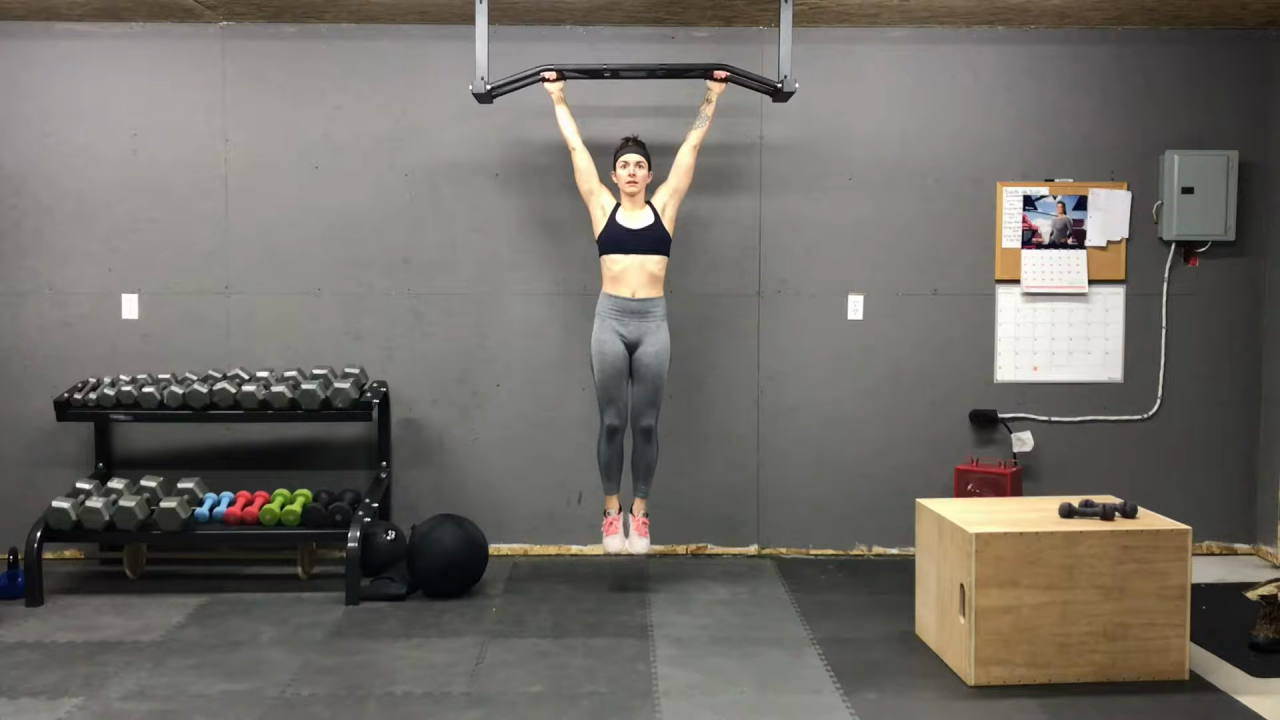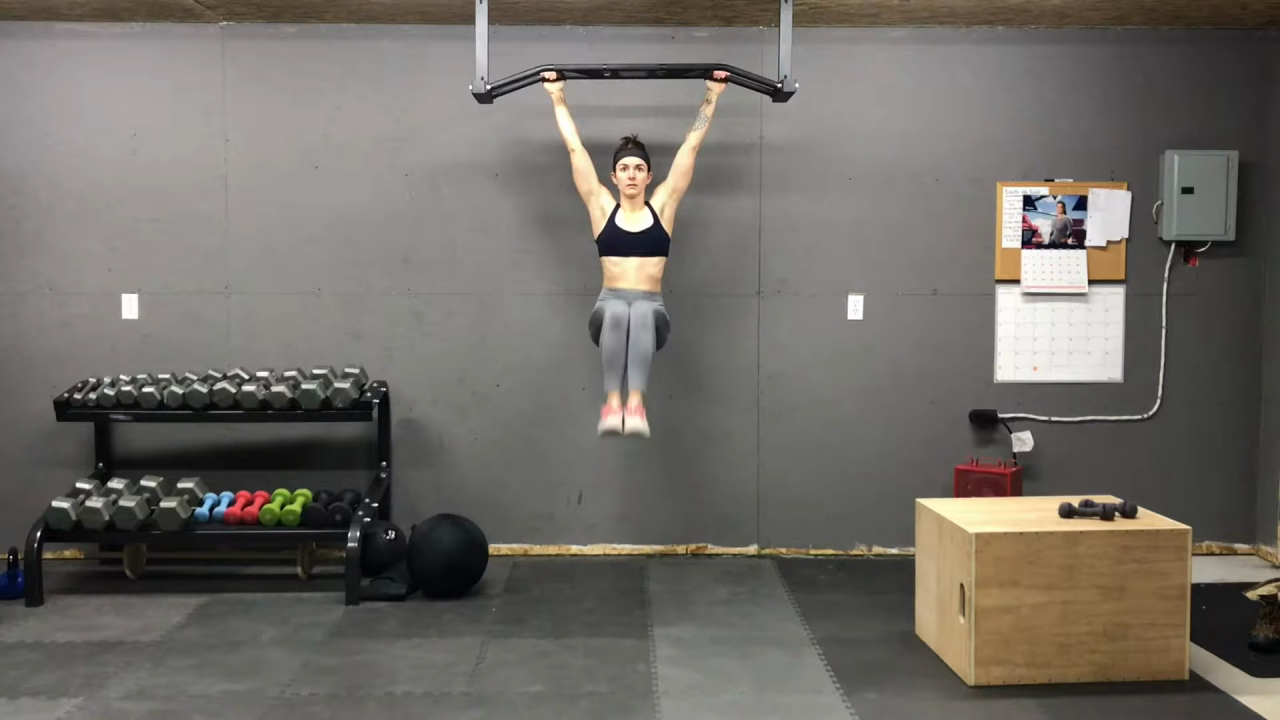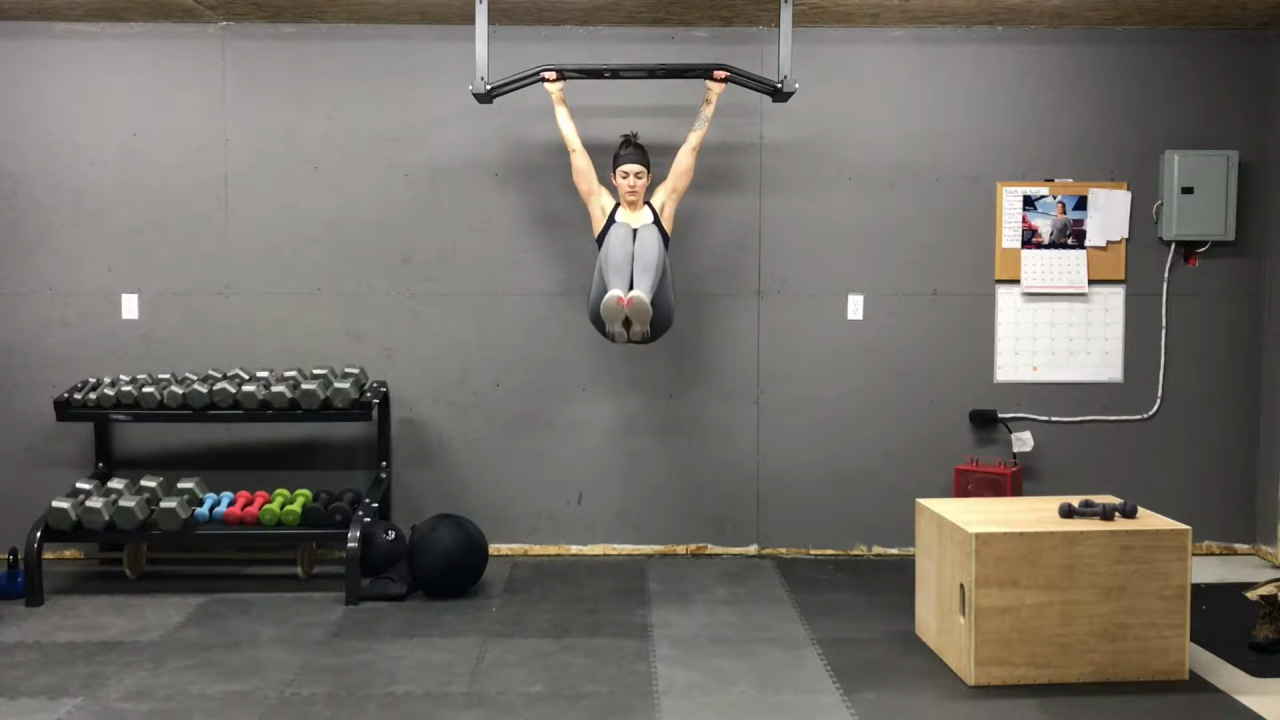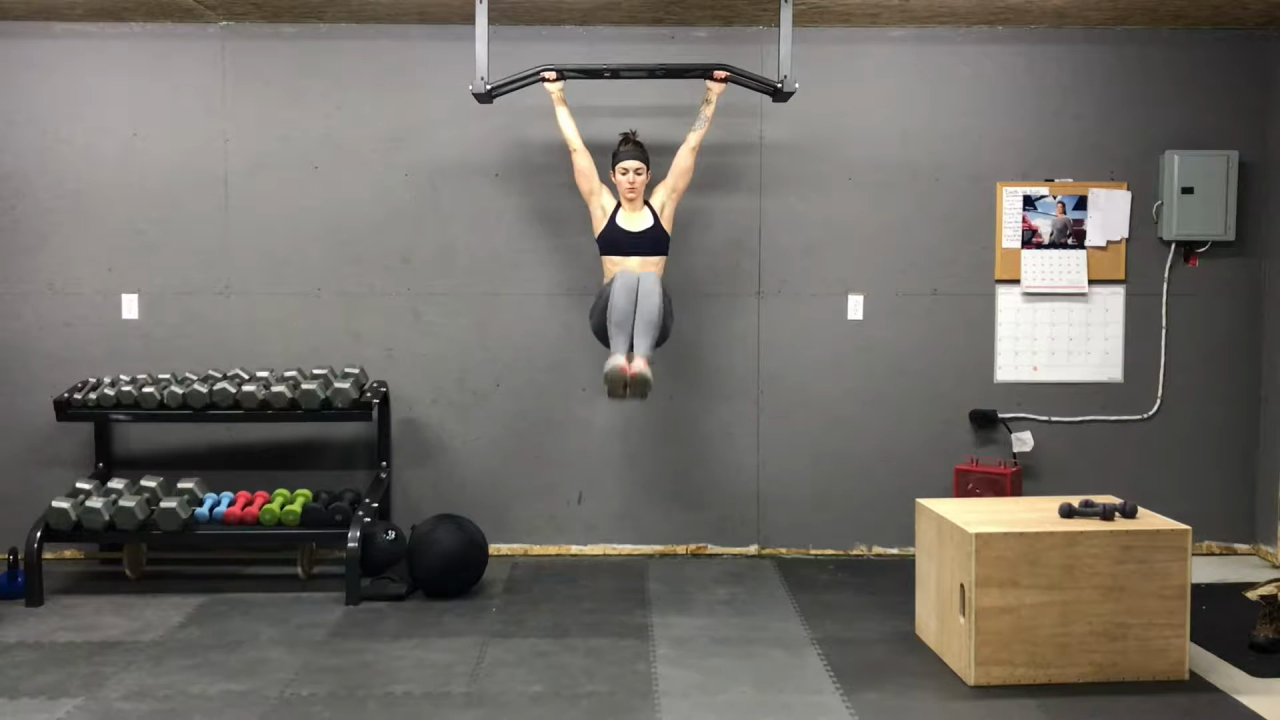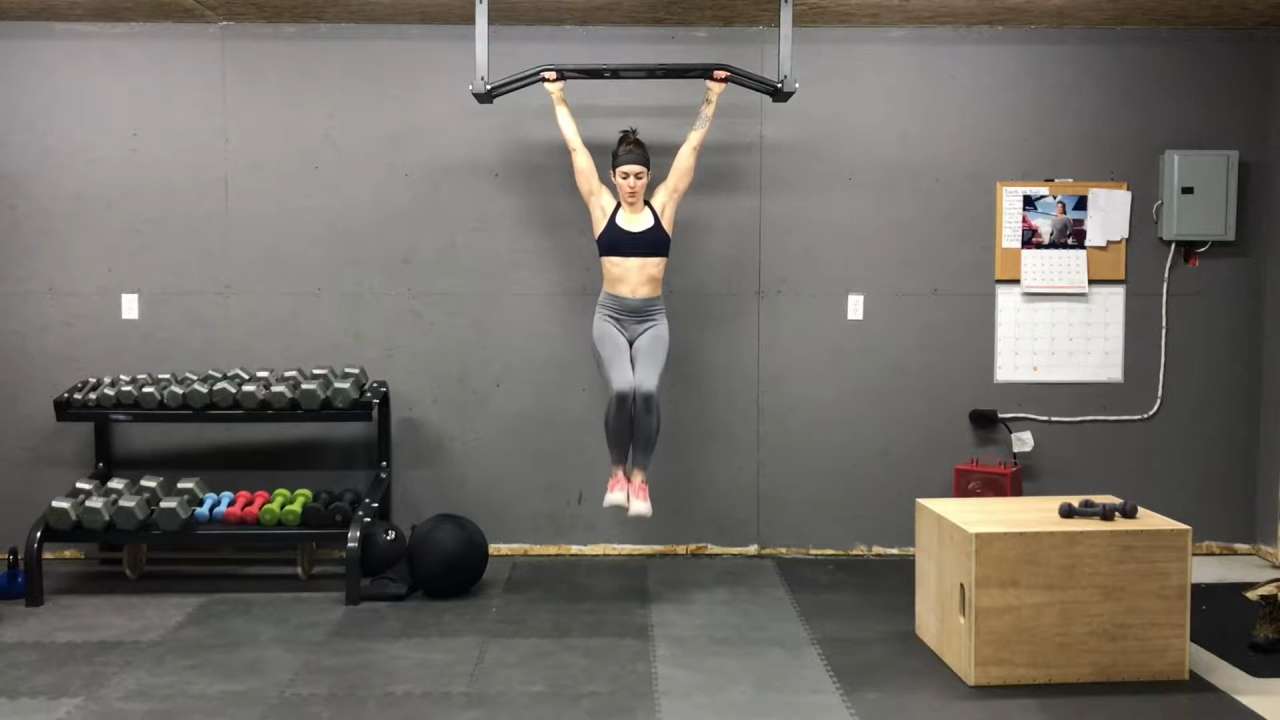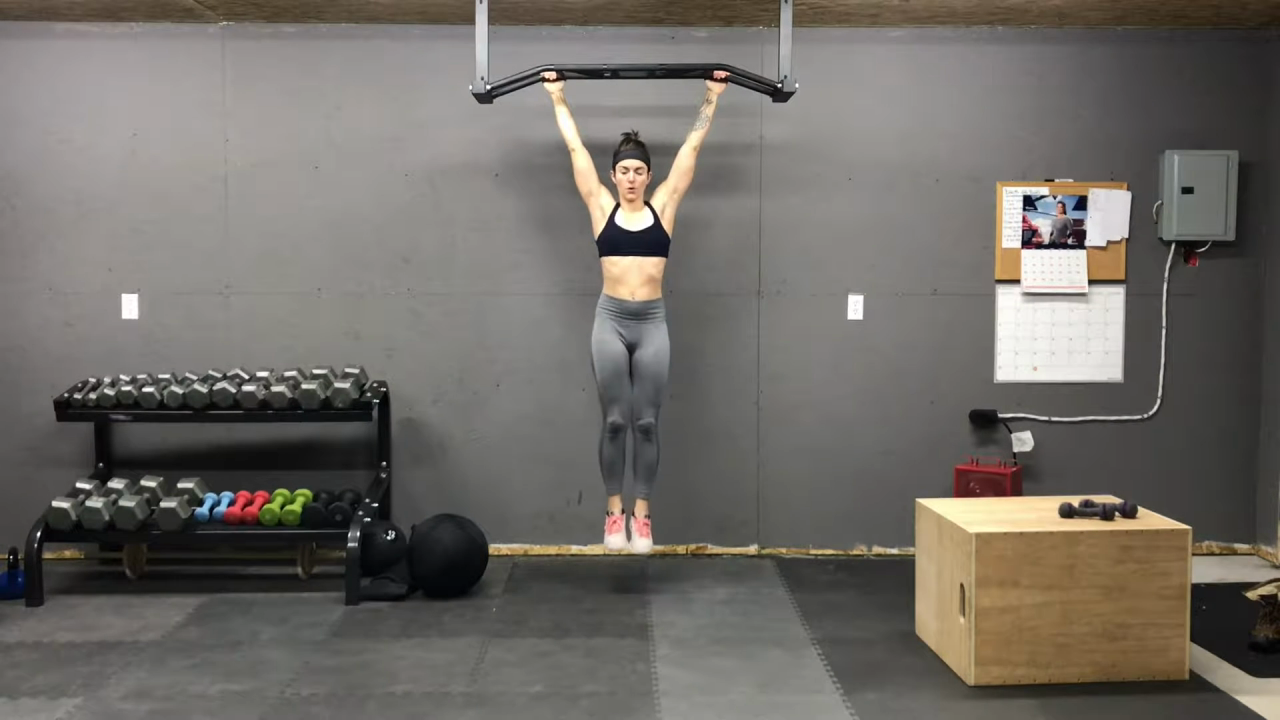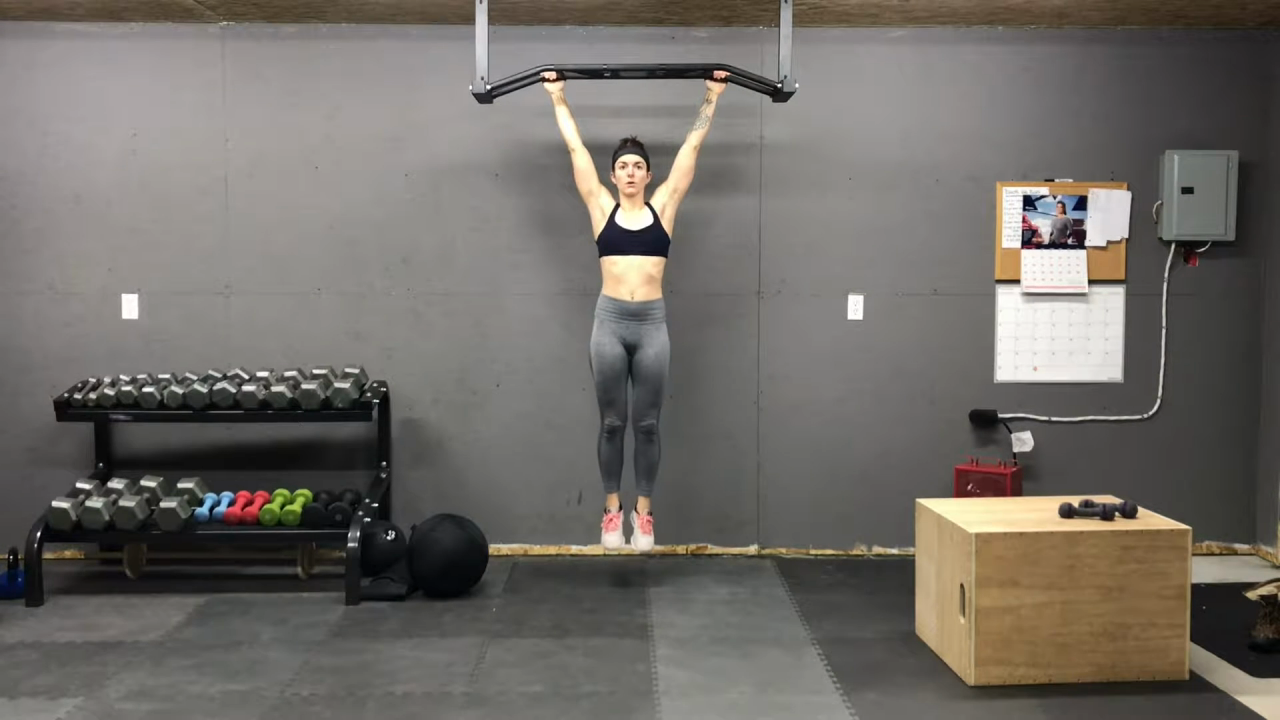
dt=0.5s
person 1, frame 1
left shoulder: (663, 205)
right shoulder: (602, 206)
left elbow: (692, 145)
right elbow: (576, 147)
left wrist: (713, 95)
right wrist: (557, 96)
left hip: (652, 322)
right hip: (610, 320)
left knee: (645, 423)
right knee: (612, 422)
left ankle: (640, 511)
right ankle: (612, 511)
person 1, frame 2
left shoulder: (663, 204)
right shoulder: (601, 204)
left elbow: (691, 146)
right elbow: (575, 148)
left wrist: (711, 96)
right wrist: (558, 98)
left hip: (650, 308)
right hip: (610, 304)
left knee: (641, 318)
right knee: (617, 316)
left ankle: (635, 404)
right ankle: (613, 404)
person 1, frame 3
left shoulder: (662, 206)
right shoulder: (602, 207)
left elbow: (691, 146)
right elbow: (575, 148)
left wrist: (711, 95)
right wrist: (557, 97)
left hip: (655, 317)
right hip: (606, 317)
left knee: (649, 232)
right knee: (620, 232)
left ankle: (641, 305)
right ankle: (616, 307)
person 1, frame 4
left shoulder: (662, 203)
right shoulder: (602, 205)
left elbow: (691, 146)
right elbow: (576, 149)
left wrist: (711, 96)
right wrist: (557, 96)
left hip: (653, 318)
right hip: (609, 314)
left knee: (651, 282)
right knee: (625, 280)
left ankle: (640, 363)
right ankle: (618, 362)
person 1, frame 5
left shoulder: (662, 206)
right shoulder: (602, 206)
left elbow: (691, 147)
right elbow: (576, 148)
left wrist: (712, 96)
right wrist: (557, 97)
left hip: (652, 320)
right hip: (610, 318)
left knee: (646, 391)
right knee: (622, 389)
left ankle: (640, 479)
right ankle: (617, 474)
person 1, frame 6
left shoulder: (663, 205)
right shoulder: (601, 206)
left elbow: (692, 146)
right elbow: (575, 147)
left wrist: (712, 96)
right wrist: (557, 97)
left hip: (652, 324)
right hip: (610, 322)
left knee: (645, 422)
right knee: (614, 421)
left ankle: (642, 514)
right ankle: (614, 512)
person 1, frame 7
left shoulder: (662, 207)
right shoulder: (602, 208)
left elbow: (692, 146)
right elbow: (575, 147)
left wrist: (712, 96)
right wrist: (557, 97)
left hip: (652, 324)
right hip: (609, 323)
left knee: (646, 424)
right knee: (612, 423)
left ankle: (643, 510)
right ankle: (612, 508)
